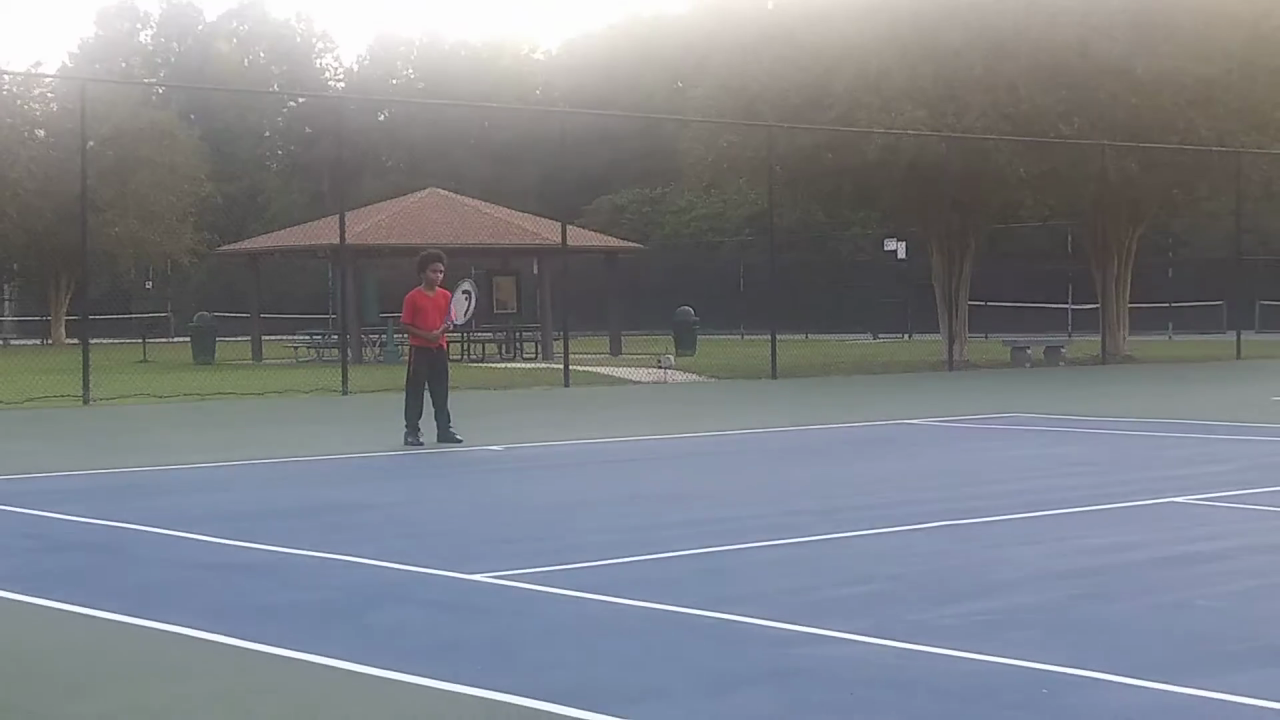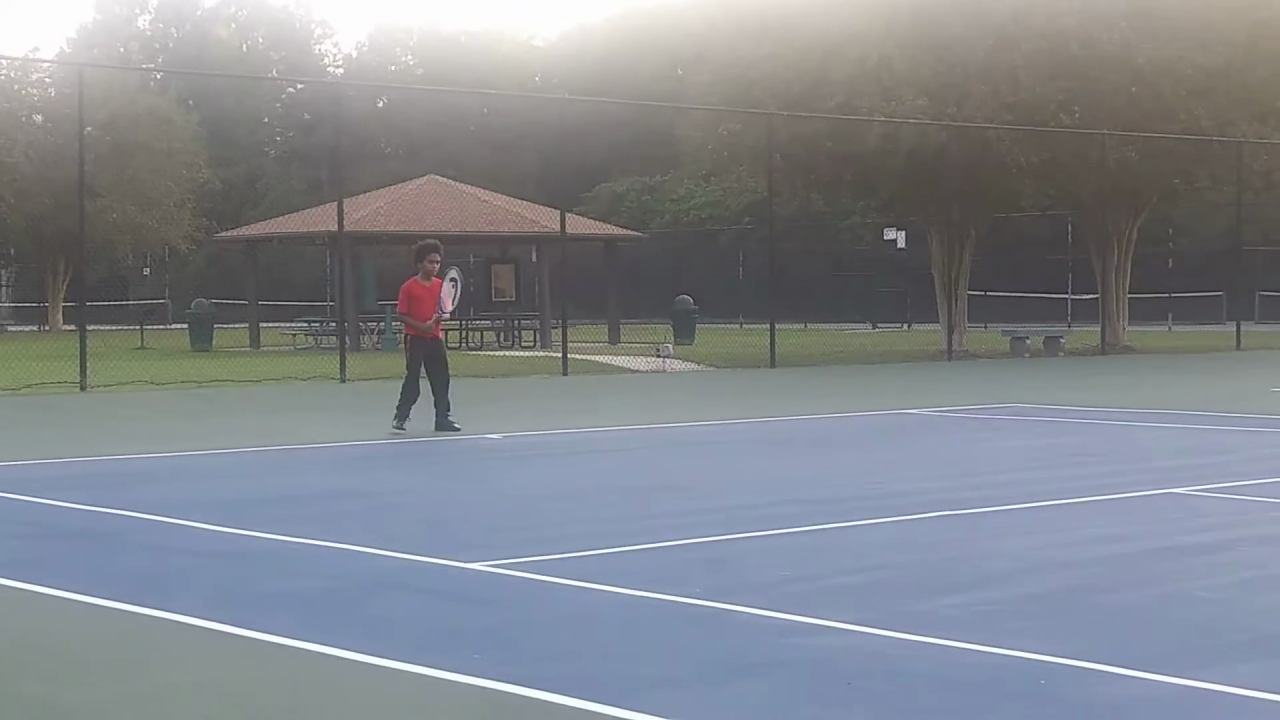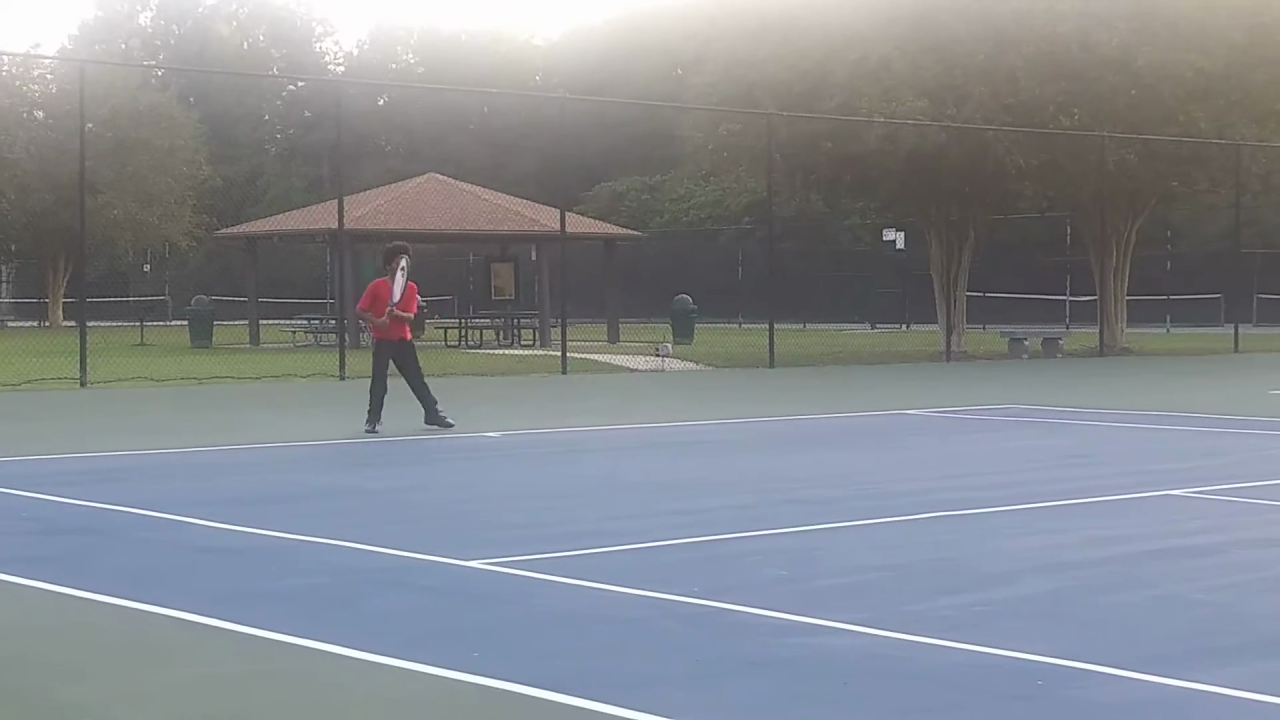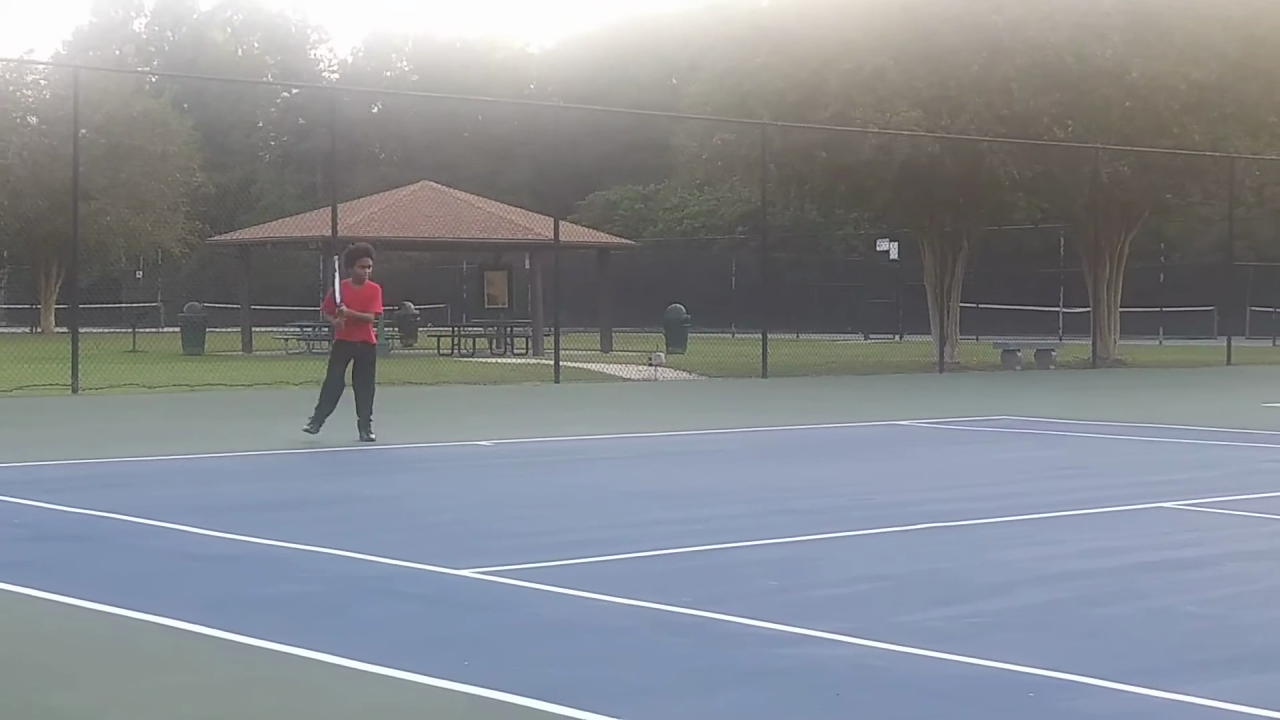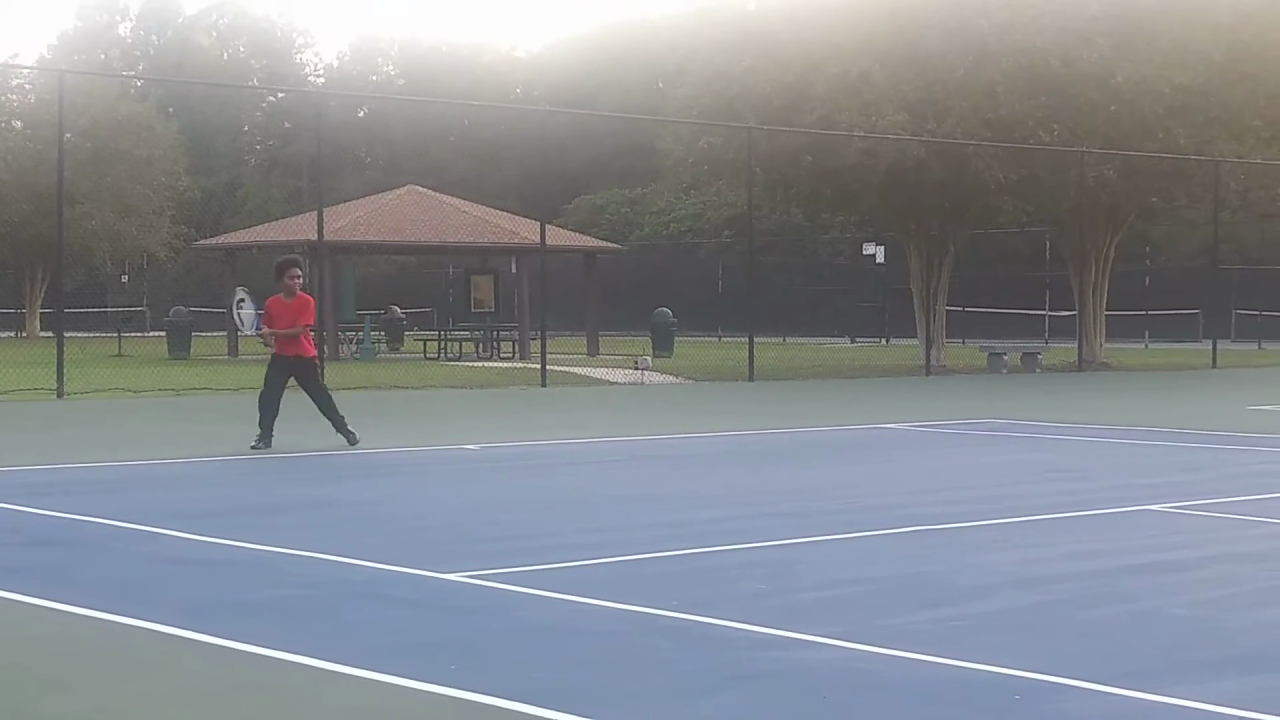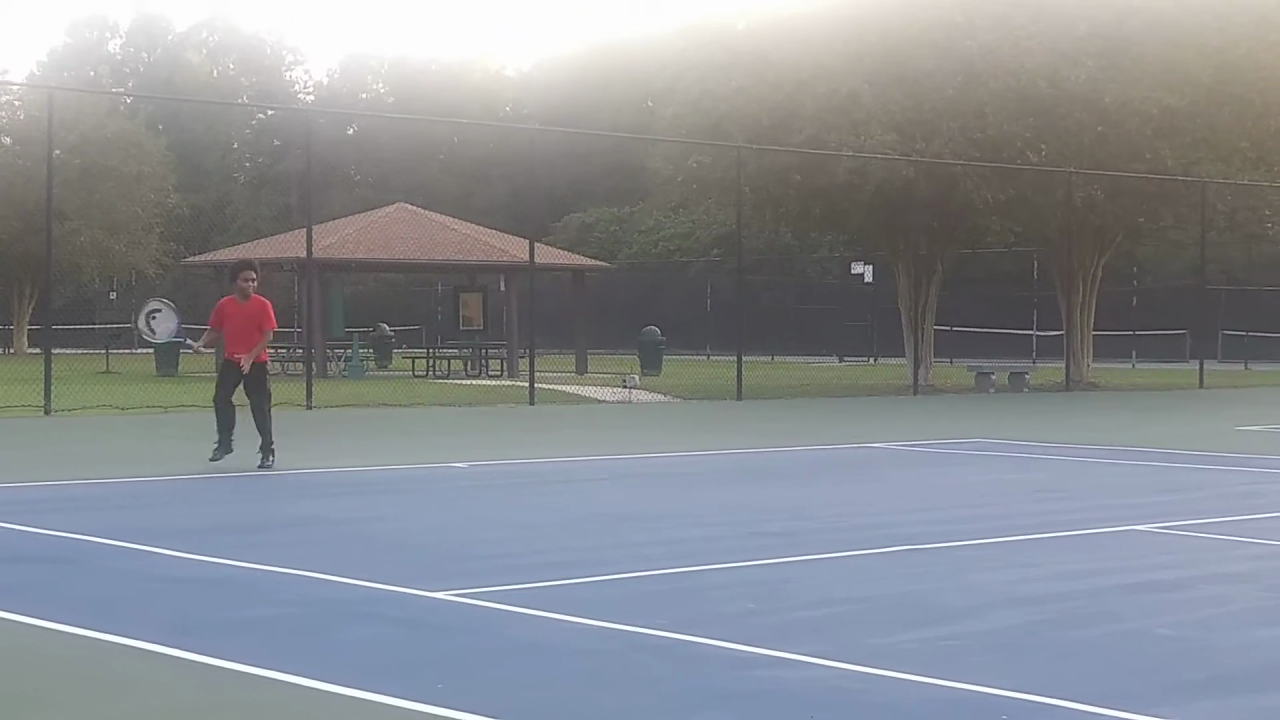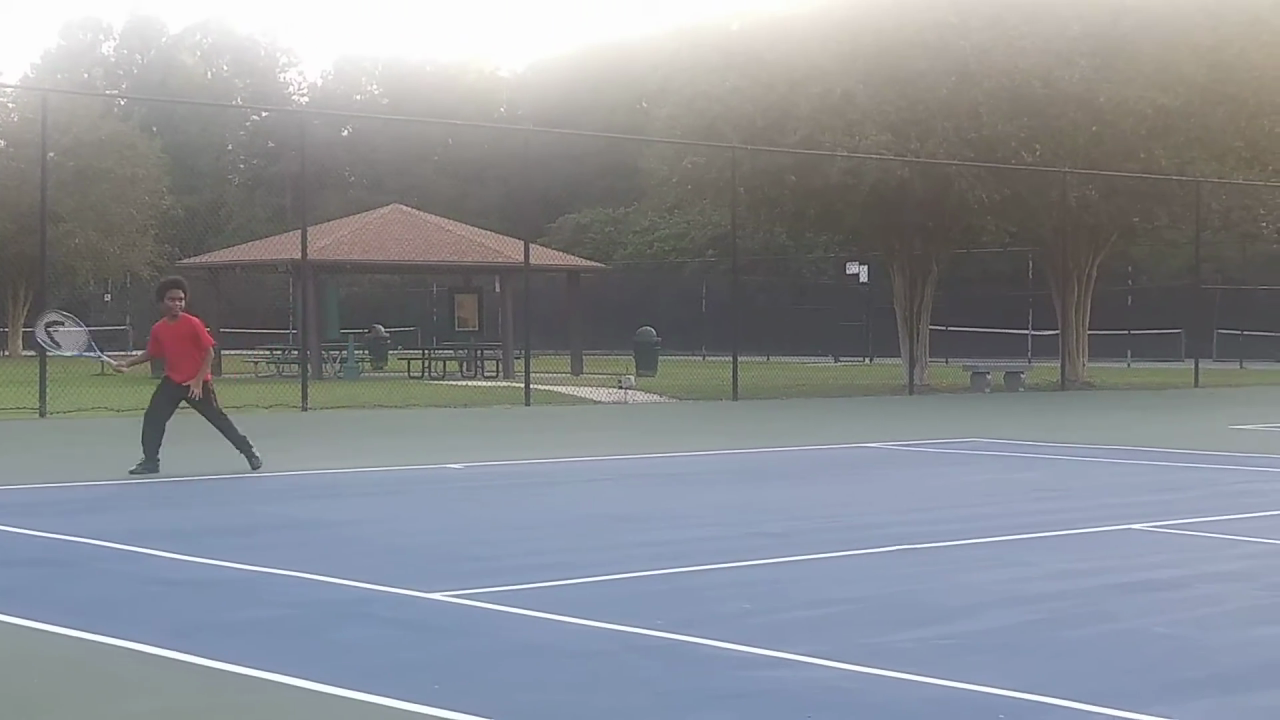
dt=0.3s
person 1, frame 1
left shoulder: (446, 296)
right shoulder: (412, 297)
left elbow: (449, 323)
right elbow: (406, 325)
left wrist: (446, 327)
right wrist: (427, 335)
left hip: (439, 349)
right hip: (420, 349)
left knee: (440, 391)
right knee: (415, 391)
left ankle: (444, 429)
right ankle: (412, 431)
person 1, frame 2
left shoulder: (442, 286)
right shoulder: (409, 287)
right elbow: (402, 315)
left wrist: (440, 319)
right wrist: (422, 326)
left hip: (435, 339)
right hip: (416, 338)
left knee: (442, 380)
right knee: (413, 378)
left ankle: (443, 419)
right ankle: (401, 416)
person 1, frame 3
left shoulder: (411, 288)
right shoulder: (376, 286)
left elbow: (411, 316)
right elbow: (361, 311)
left wrist: (398, 314)
right wrist: (376, 321)
left hip: (404, 340)
right hip: (383, 341)
left knee: (417, 379)
right knee: (379, 379)
left ankle: (432, 413)
right ankle: (373, 419)
person 1, frame 4
left shoulder: (375, 290)
right shoulder: (339, 288)
left elbow: (371, 317)
right elbow: (326, 310)
left wrist: (349, 313)
right wrist: (334, 321)
left hip: (366, 343)
right hip: (343, 342)
left knee: (364, 387)
right knee: (333, 381)
left ankle: (365, 426)
right ankle: (317, 420)
person 1, frame 5
left shoulder: (307, 301)
right shoulder: (272, 303)
left elbow: (299, 330)
right elbow: (265, 328)
left wrist: (272, 333)
right wrist: (267, 338)
left hip: (305, 356)
right hip: (280, 357)
left knee: (320, 395)
right knee: (269, 395)
left ankle: (343, 427)
right ankle: (265, 435)
person 1, frame 6
left shoulder: (263, 305)
right shoulder: (224, 305)
left elbow: (268, 336)
right elbow: (213, 330)
left wrist: (251, 356)
right wrist: (201, 343)
left hip: (256, 363)
right hip: (231, 361)
left knee: (261, 407)
right knee: (221, 399)
left ankle: (267, 451)
right ankle: (224, 442)
person 1, frame 7
left shoulder: (193, 323)
right shoulder: (158, 329)
left elbow: (209, 353)
right elbow: (149, 354)
left wrist: (198, 380)
right wrist: (126, 363)
left hip: (198, 381)
right hip: (172, 380)
left knee: (218, 418)
right knee: (153, 417)
left ankle: (248, 451)
right ankle: (150, 461)
